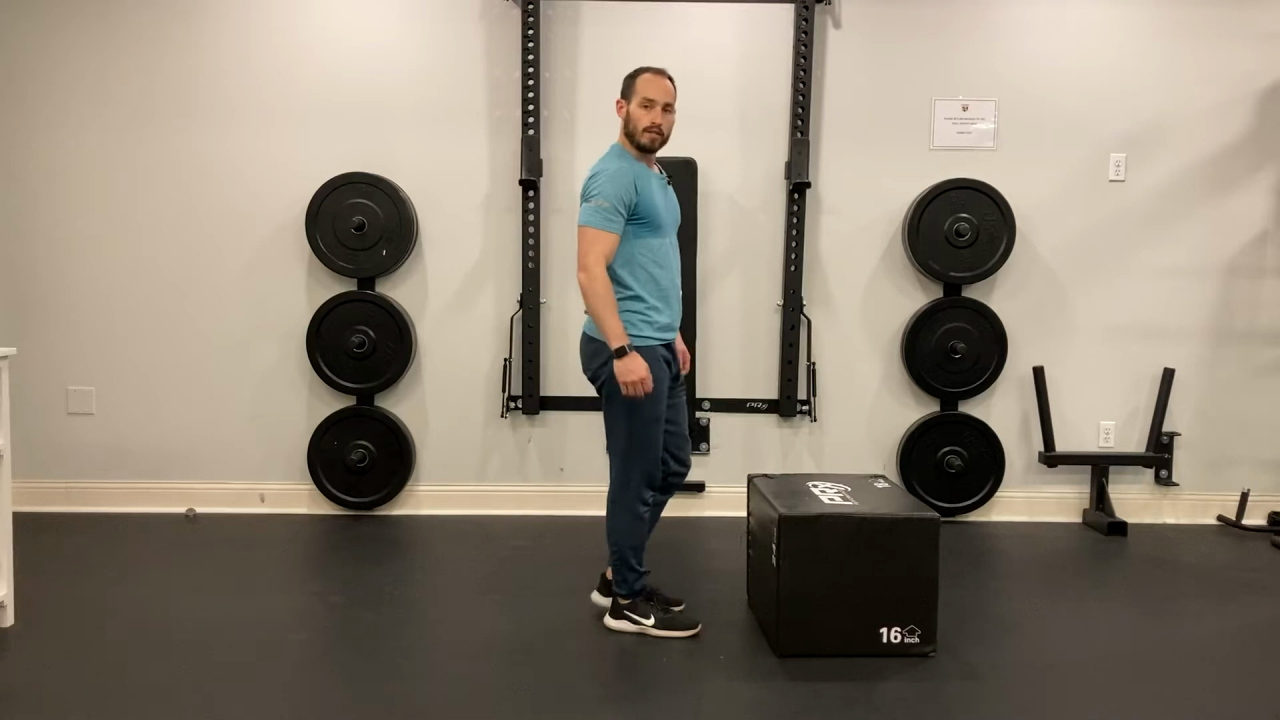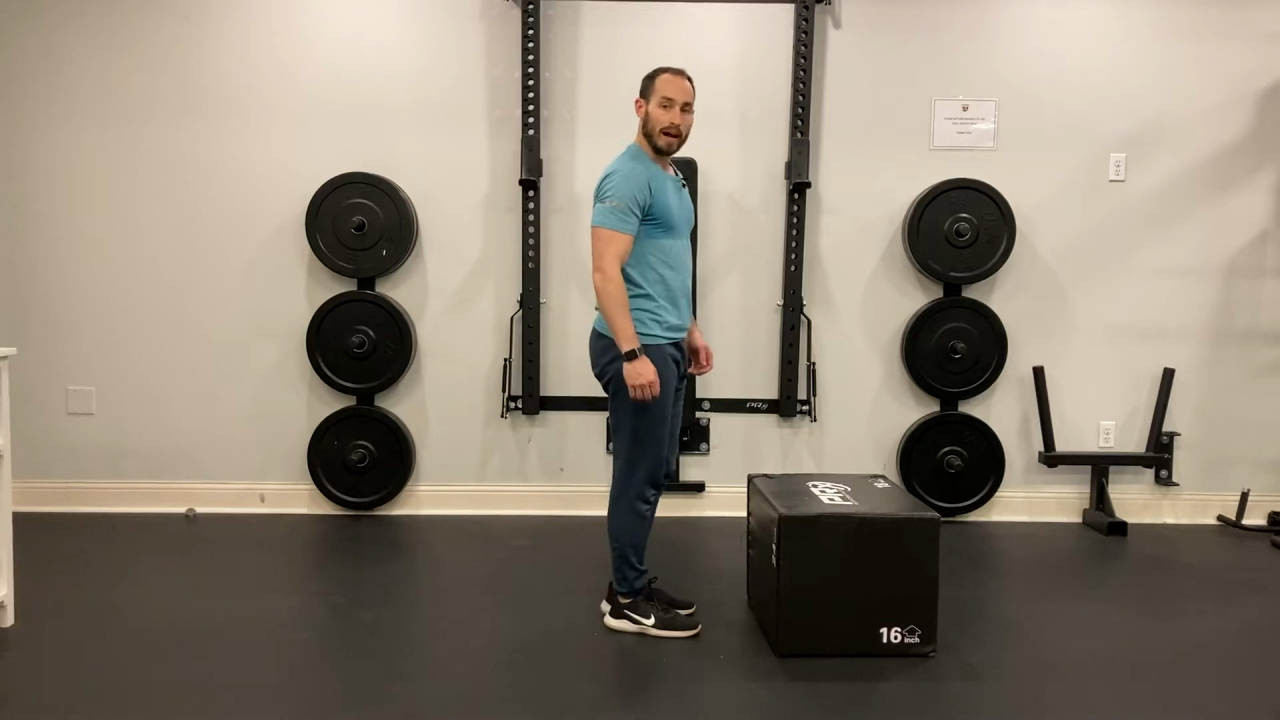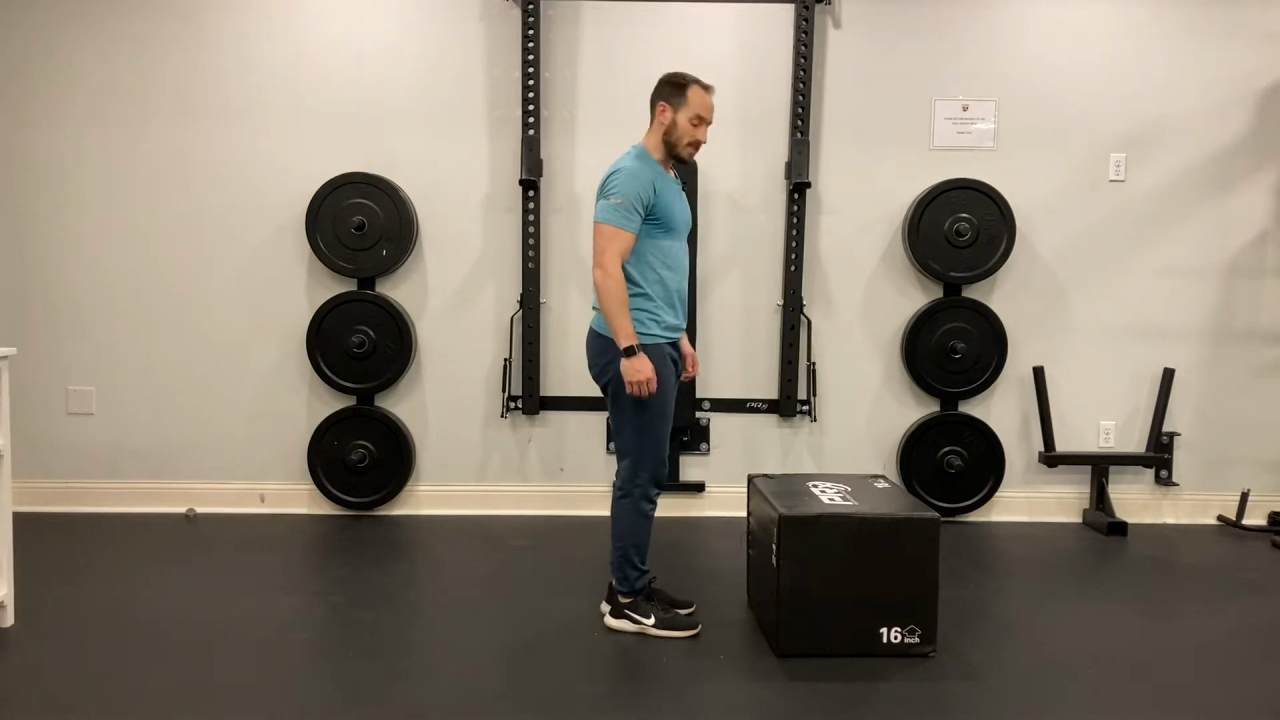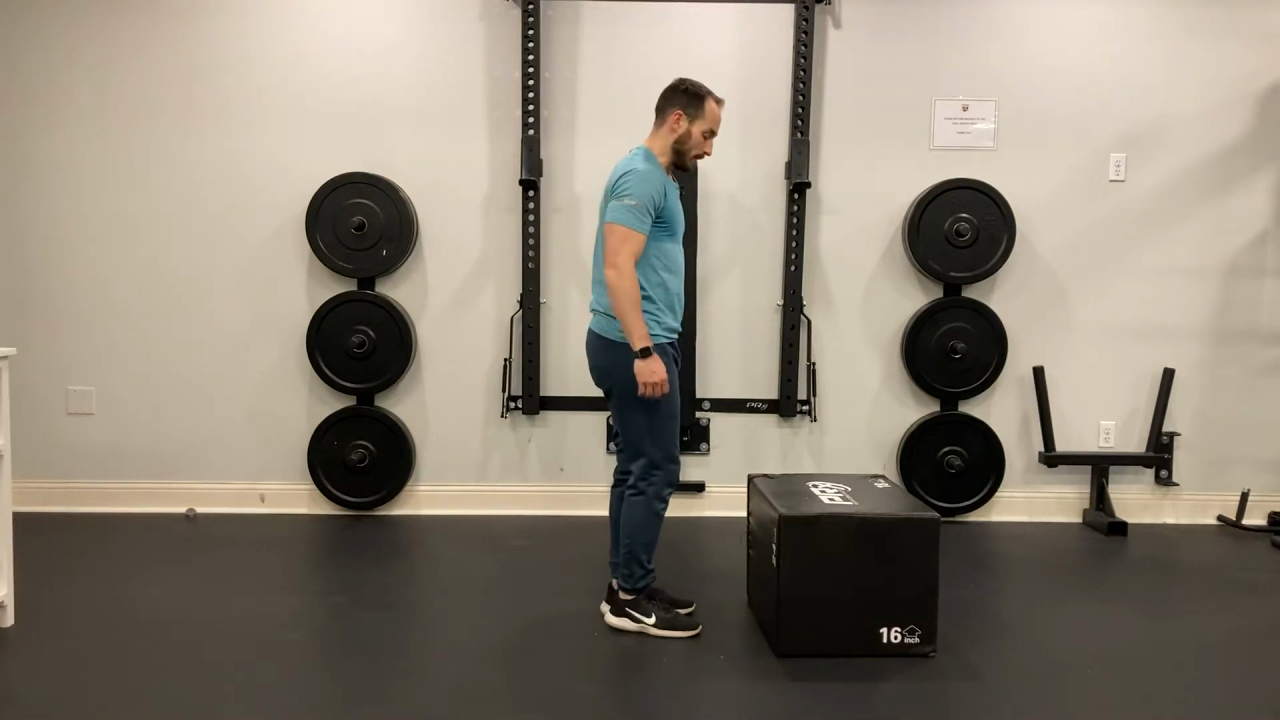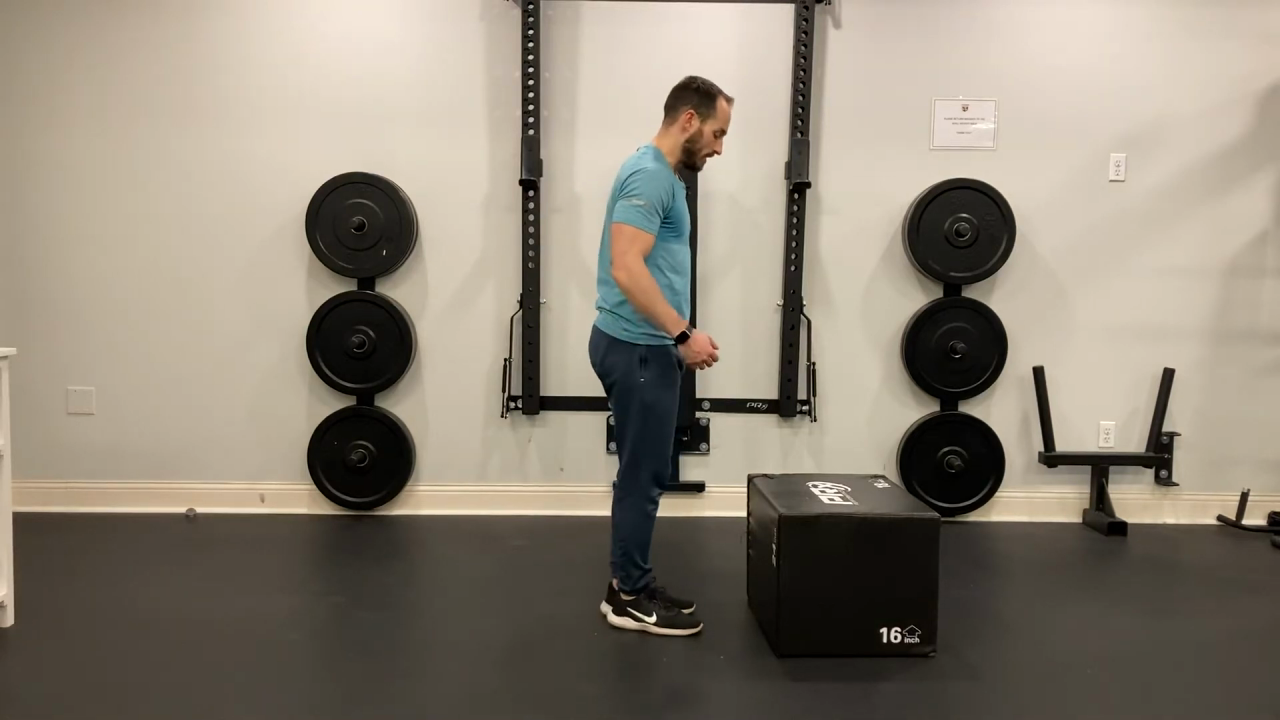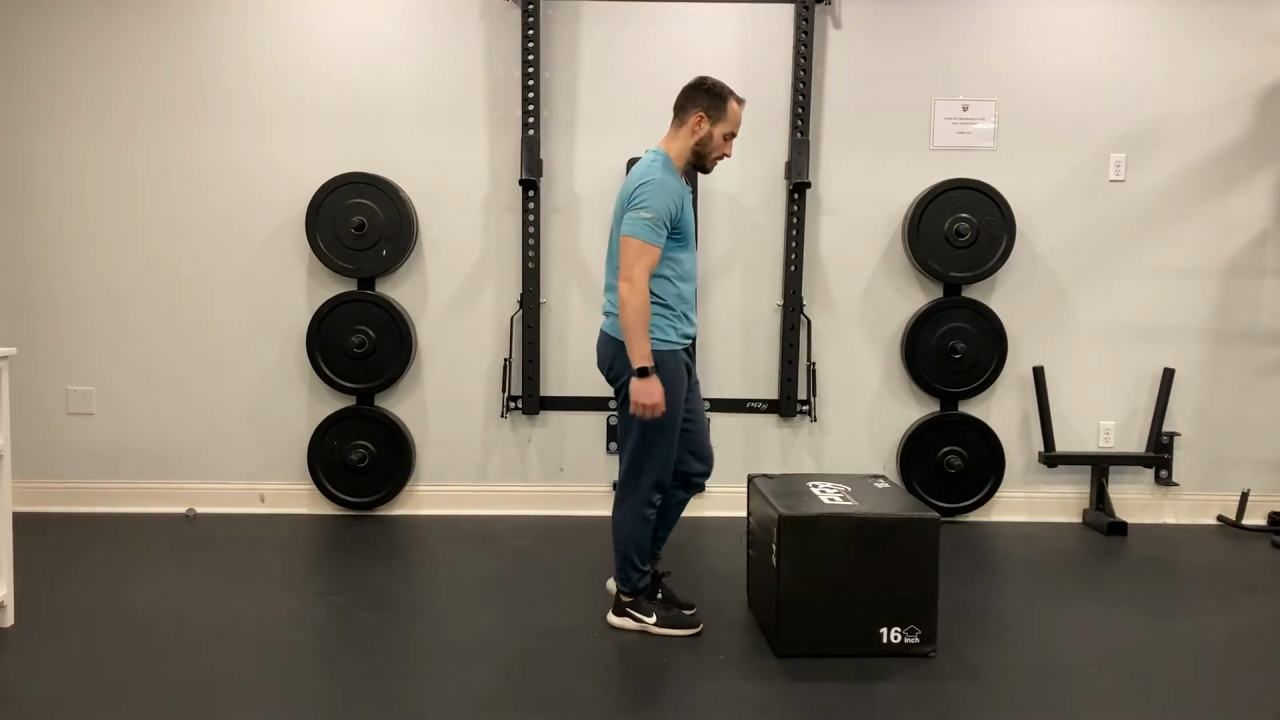
dt=0.4s
person 1, frame 1
left shoulder: (655, 178)
right shoulder: (613, 177)
right elbow: (592, 271)
left wrist: (671, 336)
right wrist: (622, 351)
left hip: (656, 349)
right hip: (631, 352)
left knee: (671, 467)
right knee: (637, 476)
left ankle: (620, 577)
right ankle: (628, 602)
person 1, frame 2
left shoulder: (672, 179)
right shoulder: (627, 177)
right elbow: (607, 273)
left wrist: (690, 333)
right wrist: (632, 354)
left hip: (666, 347)
right hip: (640, 351)
left knee: (655, 474)
right knee: (638, 477)
left ankle: (630, 585)
right ankle: (628, 601)
person 1, frame 3
left shoulder: (667, 179)
right shoulder: (632, 176)
right elbow: (607, 269)
left wrist: (678, 337)
right wrist: (631, 350)
left hip: (656, 344)
right hip: (635, 347)
left knee: (645, 470)
right knee: (643, 473)
left ankle: (629, 585)
right ankle: (629, 600)
person 1, frame 4
left shoulder: (653, 177)
right shoulder: (641, 177)
right elbow: (618, 269)
right wrist: (645, 351)
left hip: (636, 344)
right hip: (631, 347)
left knee: (637, 468)
right knee: (655, 469)
left ankle: (626, 583)
right ankle: (631, 596)
person 1, frame 5
left shoulder: (659, 175)
right shoulder: (649, 176)
right elbow: (627, 268)
right wrist: (684, 333)
left hip: (644, 345)
right hip: (638, 349)
left knee: (644, 472)
right knee: (644, 475)
left ankle: (628, 583)
right ankle: (630, 599)
person 1, frame 6
left shoulder: (666, 178)
right shoulder: (657, 184)
right elbow: (631, 284)
right wrist: (642, 372)
left hip: (665, 351)
right hip: (649, 354)
left knee: (691, 466)
right knee: (646, 478)
left ankle: (637, 572)
right ankle: (633, 598)
